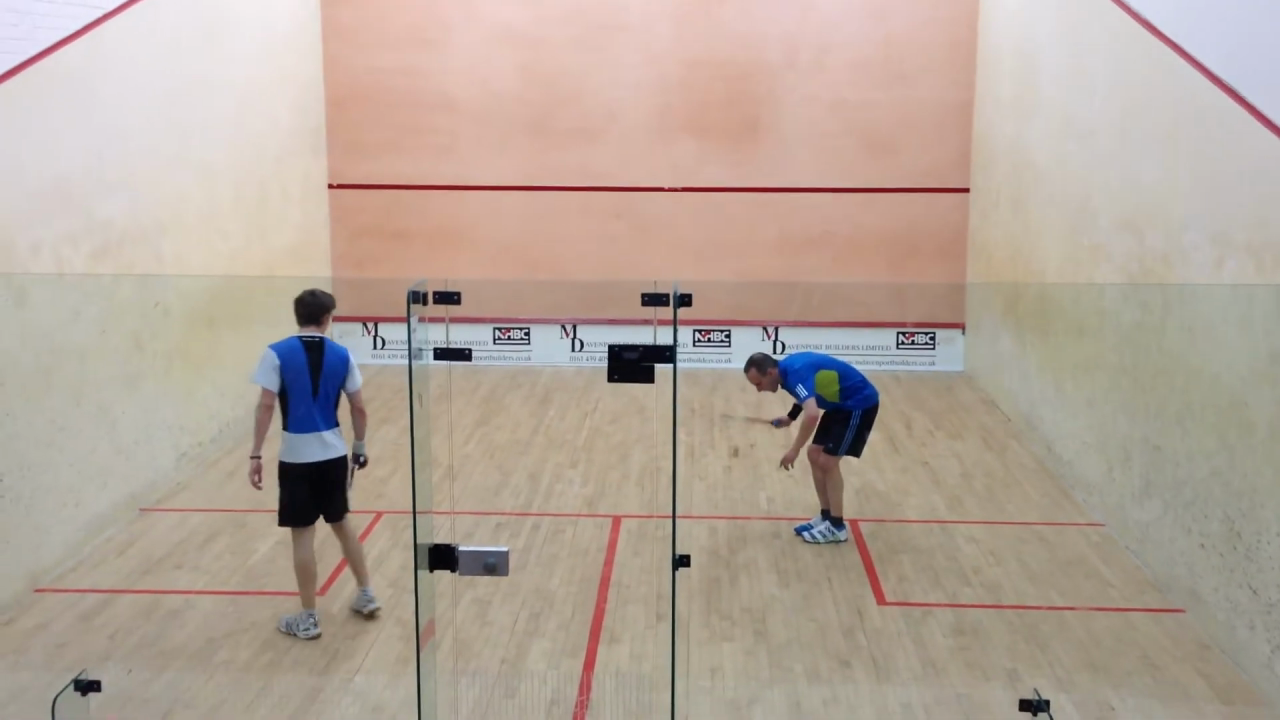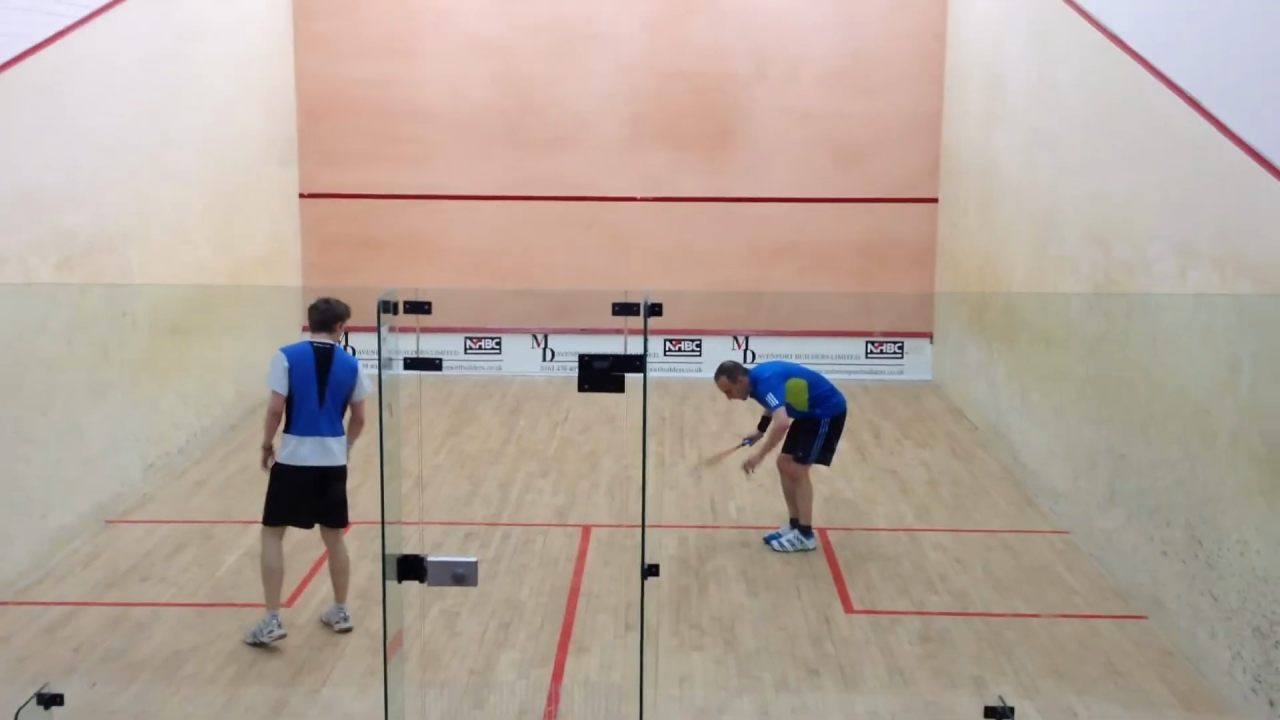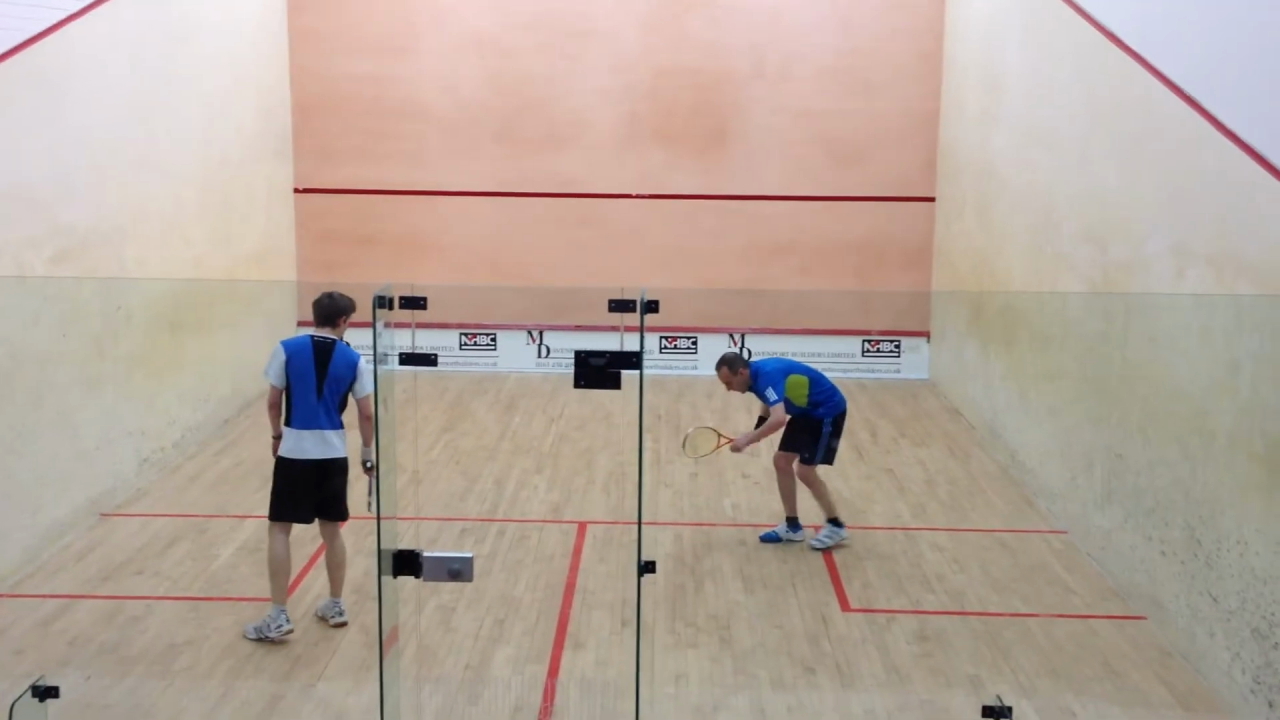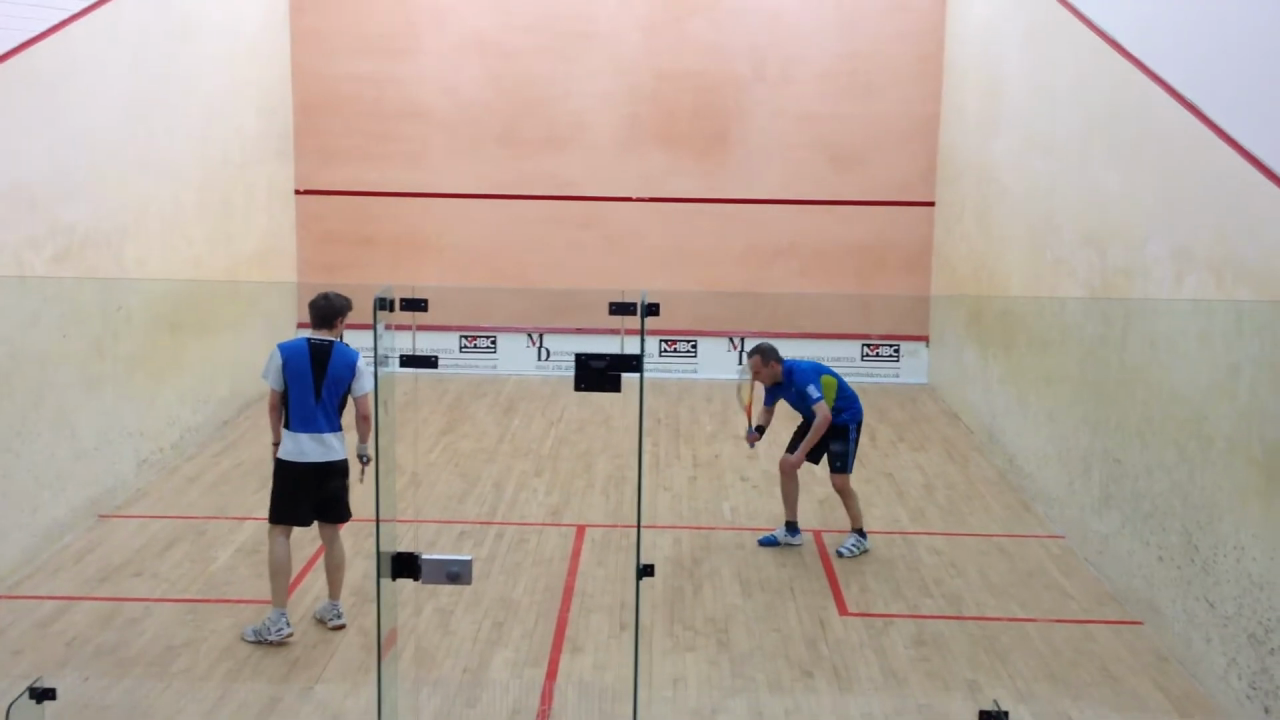
dt=0.4s
person 1, frame 1
left shoulder: (277, 353)
right shoulder: (342, 355)
left elbow: (266, 406)
right elbow: (358, 408)
left wrist: (255, 455)
right wrist: (360, 448)
left hip: (296, 456)
right hip: (334, 453)
left knee: (302, 534)
right knee: (342, 524)
left ankle: (307, 618)
right ankle: (366, 595)
person 1, frame 2
left shoulder: (287, 356)
right shoulder: (350, 364)
left elbow: (276, 409)
right elbow: (359, 419)
left wrist: (266, 445)
left hip: (293, 459)
right hip: (333, 460)
left knee: (272, 534)
right knee: (334, 537)
left ankle: (271, 620)
right ankle: (340, 611)
person 1, frame 3
left shoulder: (287, 349)
right shoulder: (353, 359)
left elbow: (273, 401)
right elbow: (367, 414)
left wrist: (277, 435)
right wrist: (368, 453)
left hip: (294, 453)
right hip: (333, 454)
left knee: (279, 531)
right knee: (332, 531)
left ankle: (278, 615)
right ankle: (335, 605)
person 1, frame 4
left shoulder: (284, 352)
right shoulder: (351, 358)
left elbow: (275, 405)
right elbow: (364, 414)
left wrist: (277, 442)
right wrist: (363, 448)
left hip: (293, 455)
right hip: (332, 456)
left knee: (279, 533)
right knee: (331, 533)
left ankle: (279, 619)
right ankle: (334, 608)
person 2, frame 1
left shoulder: (796, 372)
right shoulder: (787, 367)
left elbow: (812, 415)
left wrist: (794, 450)
right wrist: (790, 417)
left hip: (859, 403)
right hip: (842, 403)
left knee: (828, 461)
right knee: (815, 454)
left ankle: (836, 526)
right ankle: (826, 516)
person 2, frame 2
left shoulder: (766, 381)
right shoulder: (757, 378)
left elbow: (782, 423)
right elbow: (773, 406)
left wrist: (759, 455)
right wrist: (761, 430)
left hip: (827, 411)
right hip: (809, 412)
left knee: (797, 470)
right knee: (785, 464)
left ankle: (805, 535)
right ankle: (795, 526)
person 2, frame 3
left shoulder: (767, 375)
right shoulder: (756, 374)
left elbow: (778, 419)
right elbow: (769, 402)
left wrist: (747, 439)
right wrist: (756, 431)
left hip: (827, 410)
right hip: (807, 411)
left knee: (805, 471)
right knee: (781, 461)
left ankle: (835, 526)
right ankle: (792, 526)
person 2, frame 4
left shoulder: (802, 374)
right shoulder: (774, 381)
left elbow: (824, 417)
right elbow: (767, 411)
left wrist: (801, 452)
right wrist: (758, 433)
left hip: (845, 419)
right hip: (815, 418)
left knee: (839, 482)
right knee: (786, 466)
left ankle: (859, 536)
right ankle: (791, 530)
